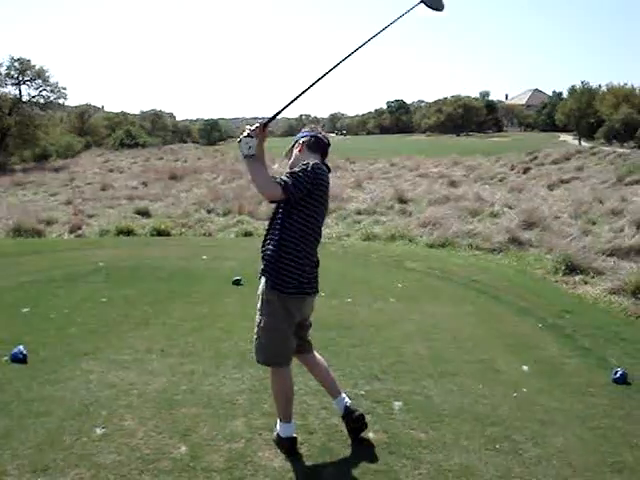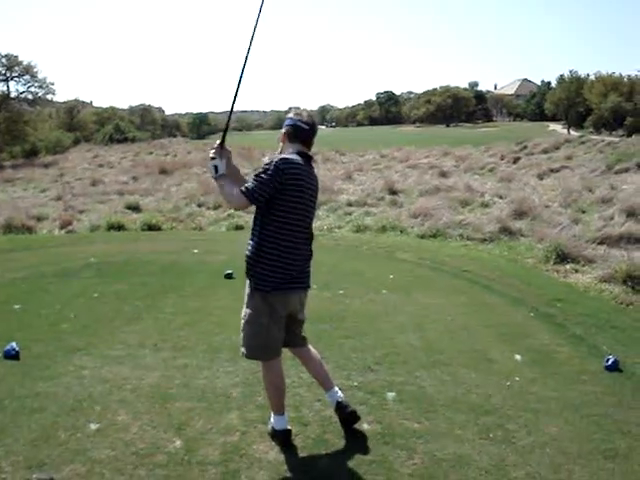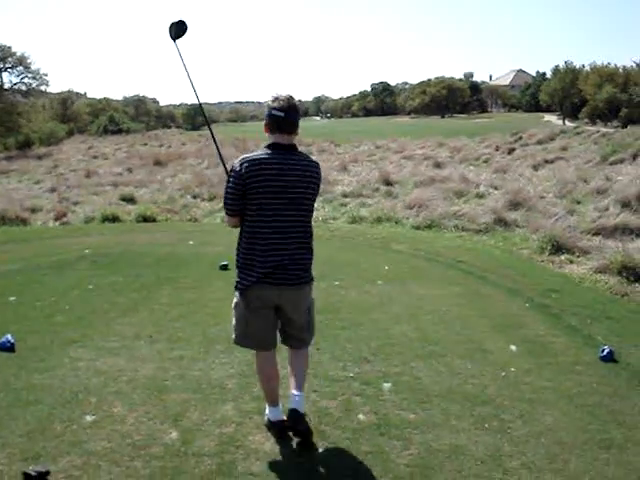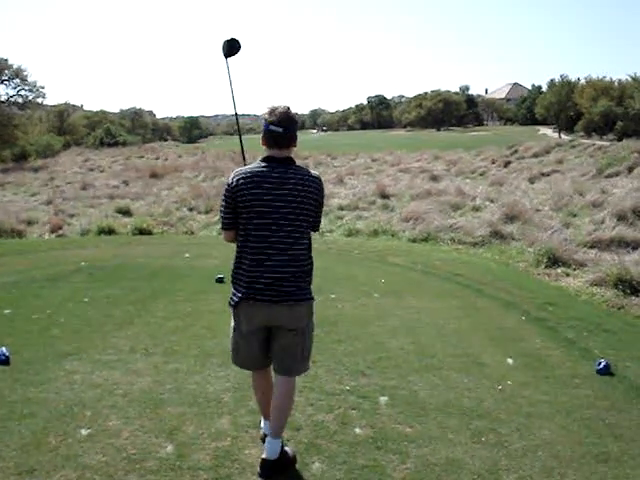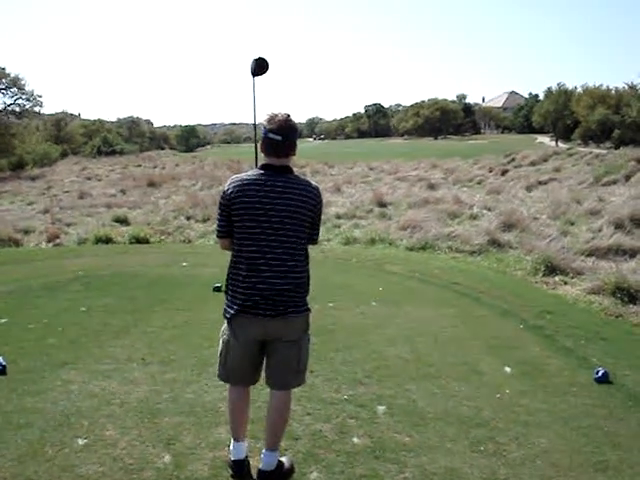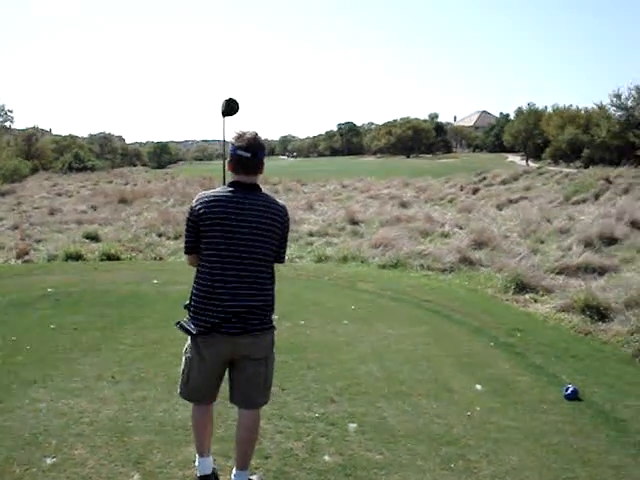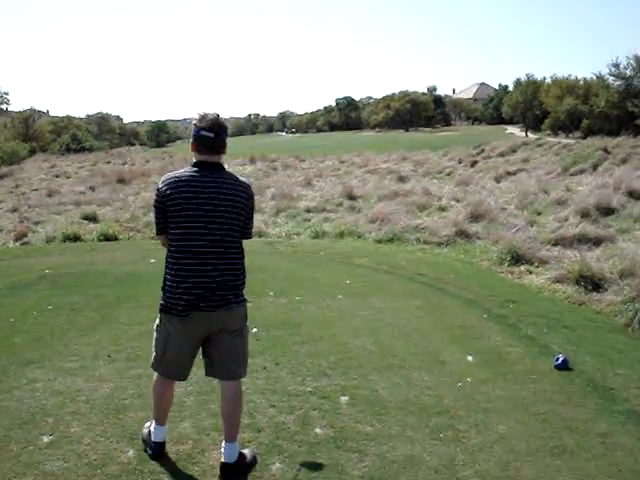
dt=0.4s
person 1, frame 1
left shoulder: (312, 169)
right shoulder: (313, 177)
left elbow: (271, 191)
right elbow: (272, 186)
left wrist: (251, 154)
right wrist: (257, 152)
left hip: (282, 284)
right hip: (302, 284)
left knee: (279, 362)
right knee: (303, 350)
left ankle: (286, 434)
right ankle: (348, 409)
person 1, frame 2
left shoulder: (279, 165)
right shoulder: (309, 174)
left elbow: (239, 202)
left wrist: (220, 172)
right wrist: (233, 170)
left hip: (267, 280)
right hip: (297, 280)
left knee: (269, 356)
right knee: (298, 343)
left ankle: (279, 426)
right ankle: (339, 403)
person 1, frame 3
left shoulder: (245, 166)
right shoulder: (311, 168)
left elbow: (232, 220)
left hip: (255, 275)
right hip: (297, 275)
left knee: (264, 349)
right knee: (298, 343)
left ankle: (274, 415)
right ankle: (297, 406)
person 1, frame 4
left shoulder: (239, 179)
right shoulder: (313, 183)
left elbow: (228, 235)
left hip: (250, 292)
right hip: (294, 294)
left knee: (258, 365)
right knee: (286, 374)
left ankle: (268, 427)
person 1, frame 5
left shoulder: (235, 187)
right shoulder: (310, 193)
left elbow: (225, 242)
right elbow: (308, 242)
left hip: (243, 304)
right hip: (290, 306)
left knee: (239, 383)
right knee: (281, 387)
person 1, frame 6
left shoulder: (202, 203)
right shoulder: (278, 212)
left elbow: (192, 259)
right elbow: (274, 261)
left hip: (208, 322)
right hip: (255, 326)
left knee: (201, 400)
right knee: (249, 406)
person 1, frame 7
left shoulder: (169, 185)
right shoulder: (242, 190)
left elbow: (164, 239)
right elbow: (241, 238)
left hip: (180, 300)
right hip: (228, 301)
left knee: (166, 374)
right knee: (230, 379)
left ankle: (157, 436)
